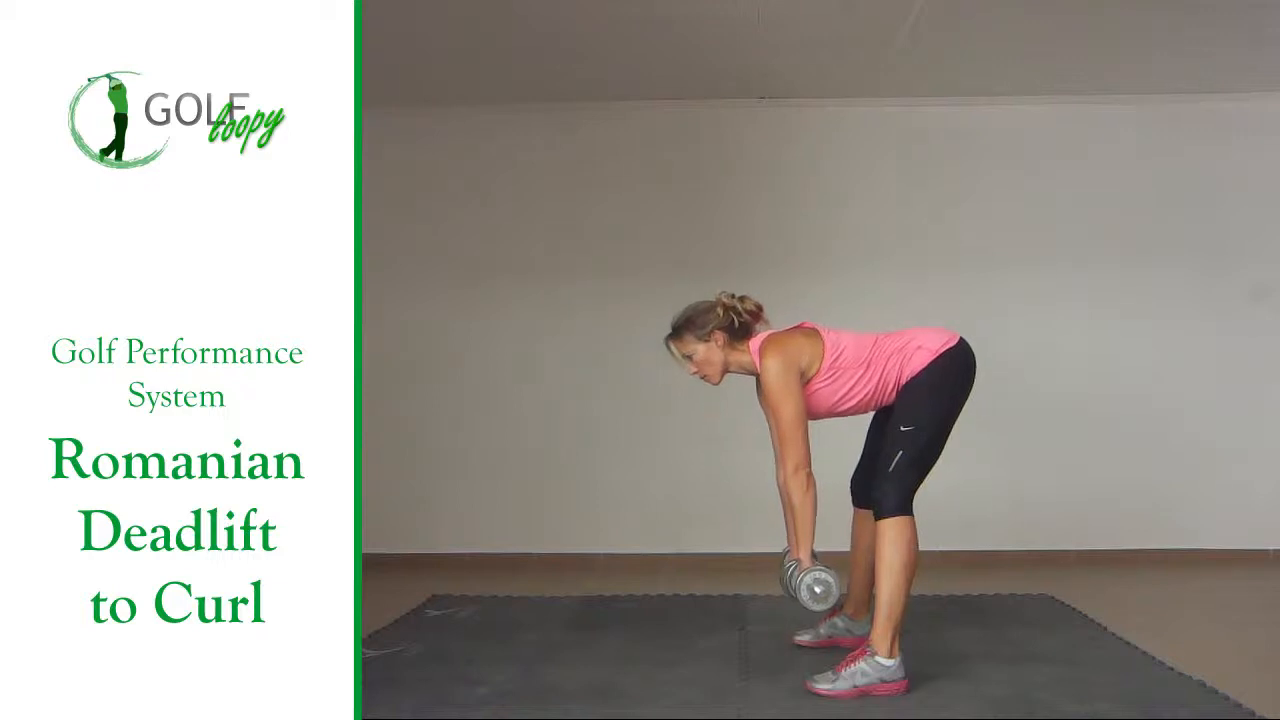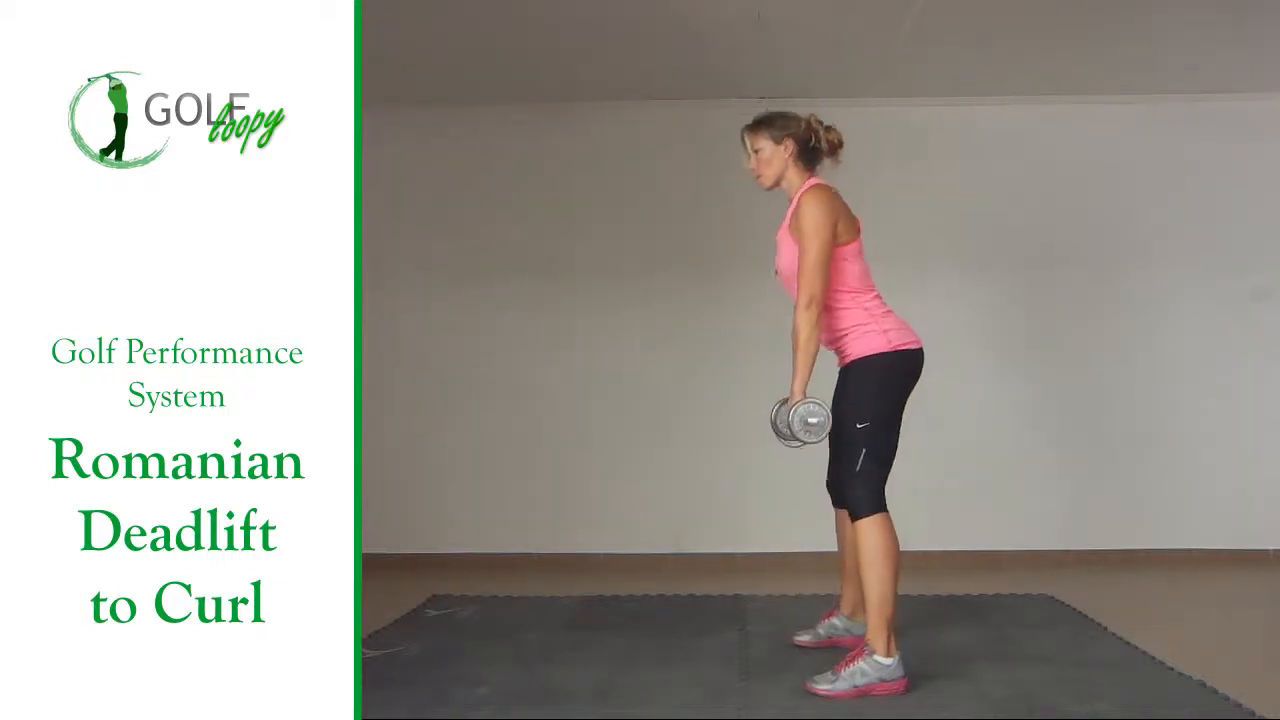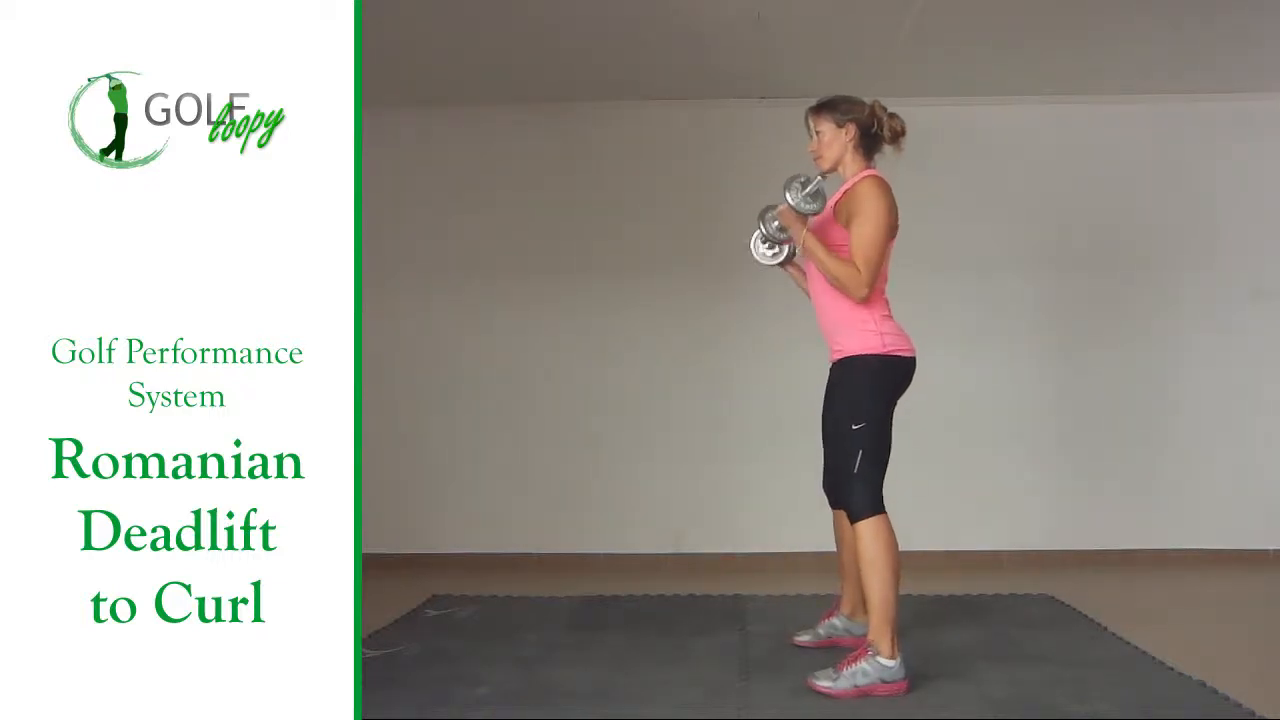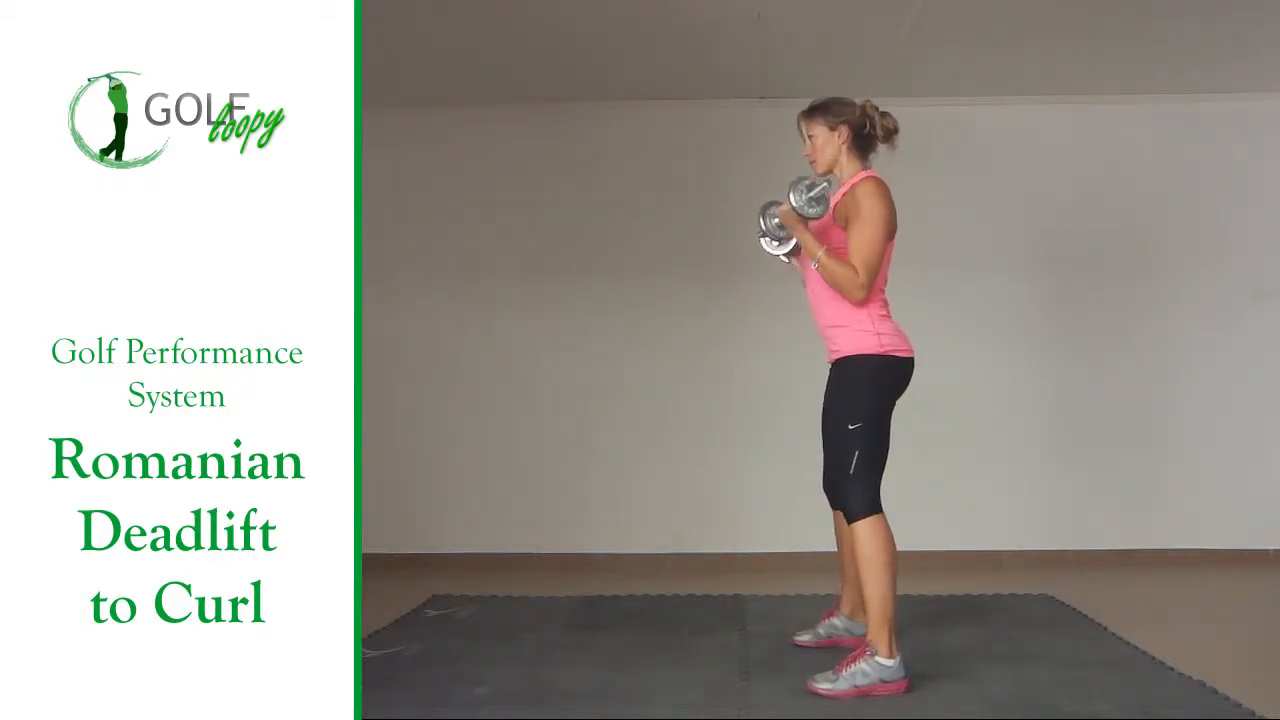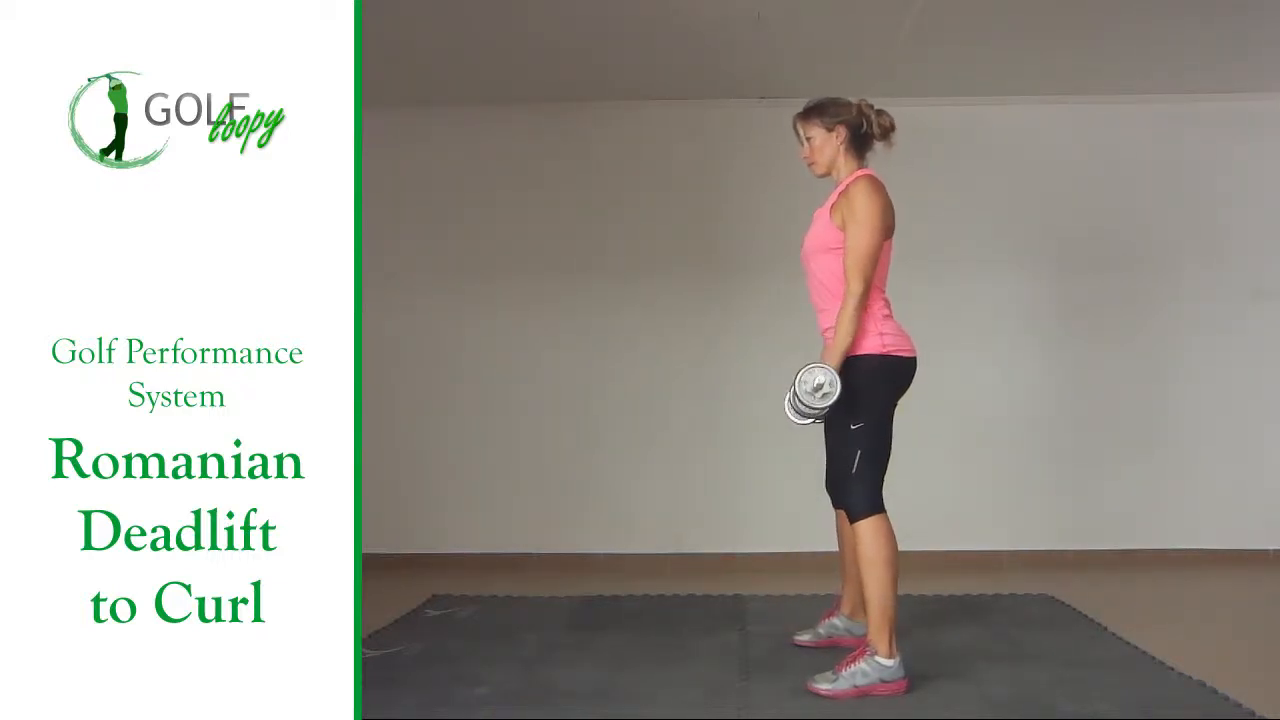
dt=1s
person 1, frame 1
left shoulder: (775, 358)
right shoulder: (766, 370)
left elbow: (800, 472)
right elbow: (785, 470)
left wrist: (805, 556)
right wrist: (794, 547)
left hip: (938, 365)
right hip: (917, 373)
left knee: (889, 494)
right knee: (866, 489)
left ankle: (883, 659)
right ankle: (854, 618)
person 1, frame 2
left shoulder: (815, 200)
right shoulder: (799, 212)
left elbow: (811, 304)
right elbow: (806, 308)
left wrist: (799, 391)
right wrist: (796, 392)
left hip: (881, 356)
right hip: (866, 360)
left knee: (862, 494)
right knee: (842, 488)
left ankle: (882, 658)
right ankle: (852, 616)
person 1, frame 3
left shoulder: (870, 190)
right shoulder: (846, 195)
left elbow: (860, 286)
left wrist: (805, 237)
right wrist: (791, 259)
left hip: (872, 360)
right hip: (853, 361)
left knee: (861, 497)
right knee: (841, 491)
left ankle: (884, 658)
right ankle: (852, 616)
person 1, frame 4
left shoulder: (868, 190)
right shoulder: (843, 196)
left elbow: (857, 287)
left wrist: (808, 237)
right wrist: (797, 251)
left hip: (871, 359)
right hip: (853, 361)
left knee: (860, 497)
right knee: (841, 491)
left ankle: (884, 658)
right ankle: (852, 616)
person 1, frame 5
left shoulder: (862, 190)
right shoulder: (842, 197)
left elbow: (858, 290)
left wrist: (832, 362)
right wrist: (833, 362)
left hip: (870, 359)
right hip: (855, 359)
left knee: (862, 497)
right knee: (843, 491)
left ankle: (883, 658)
right ankle: (851, 617)
